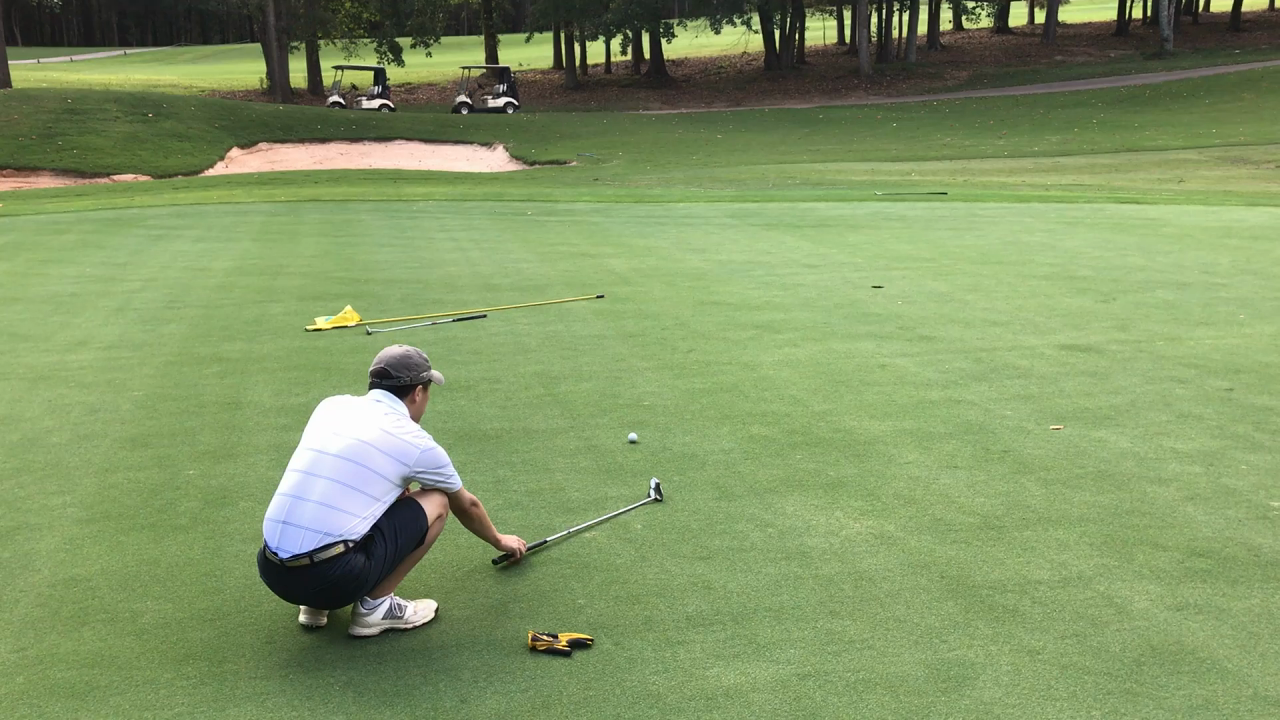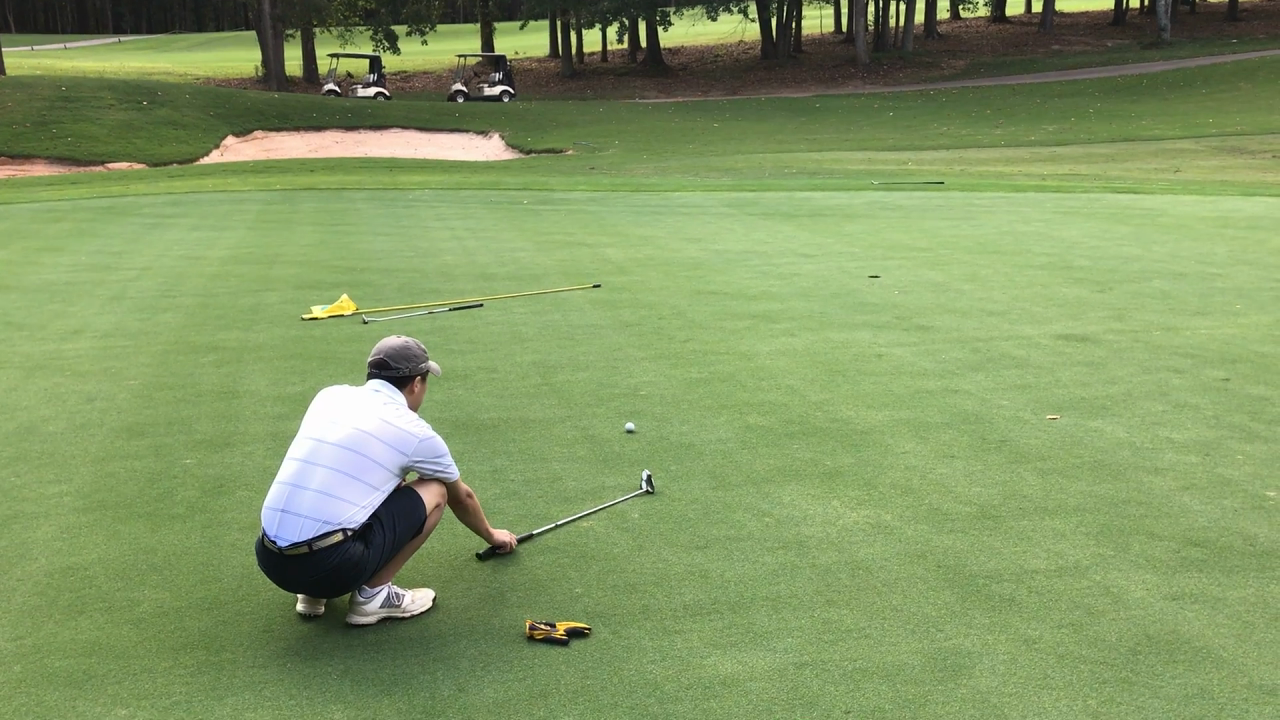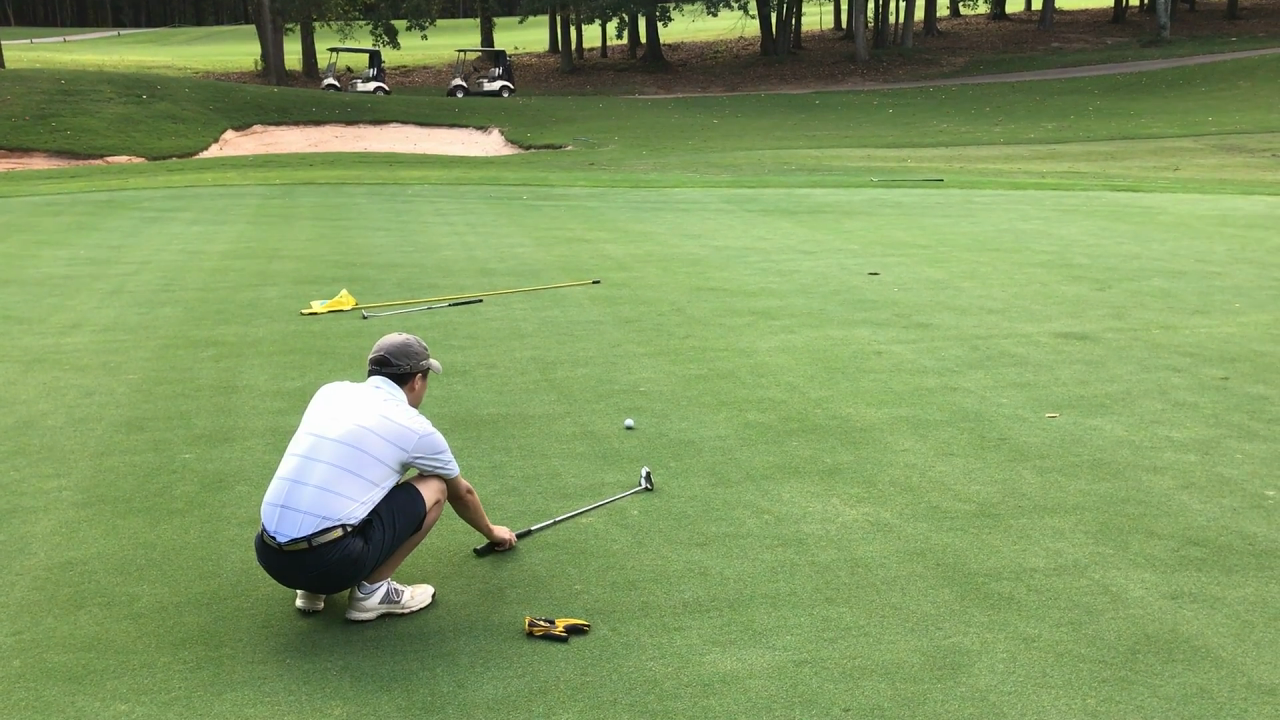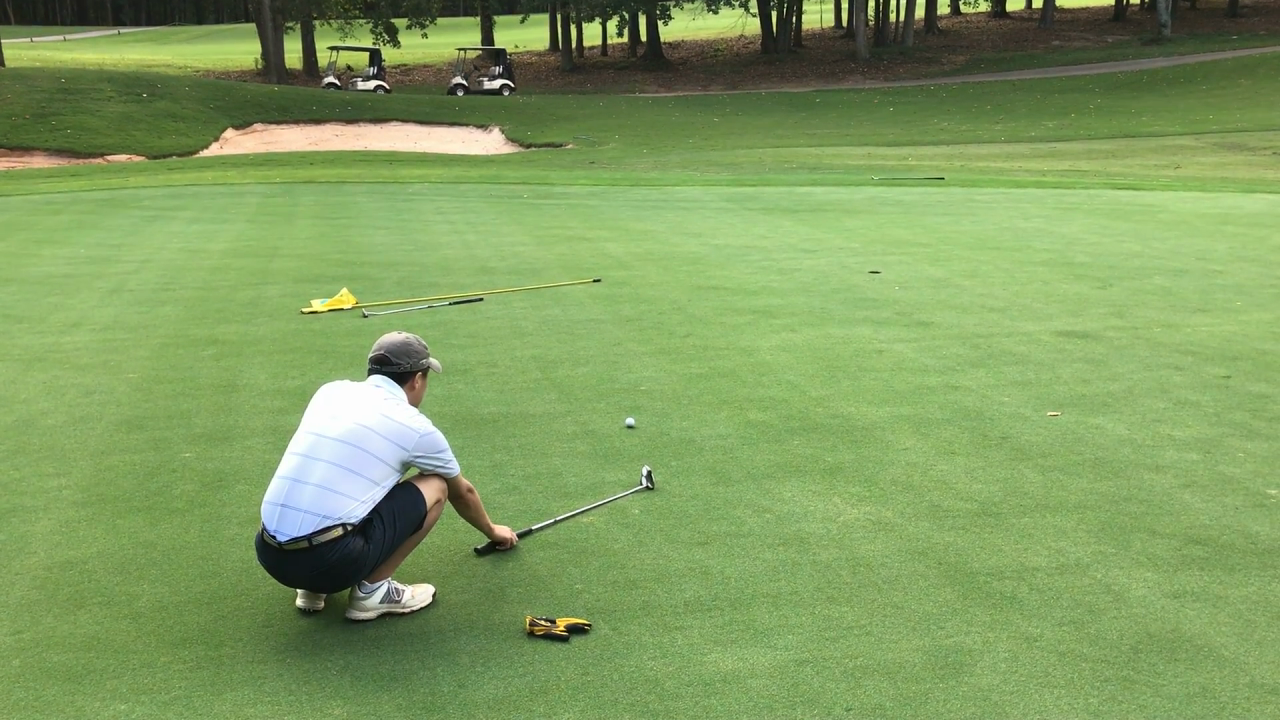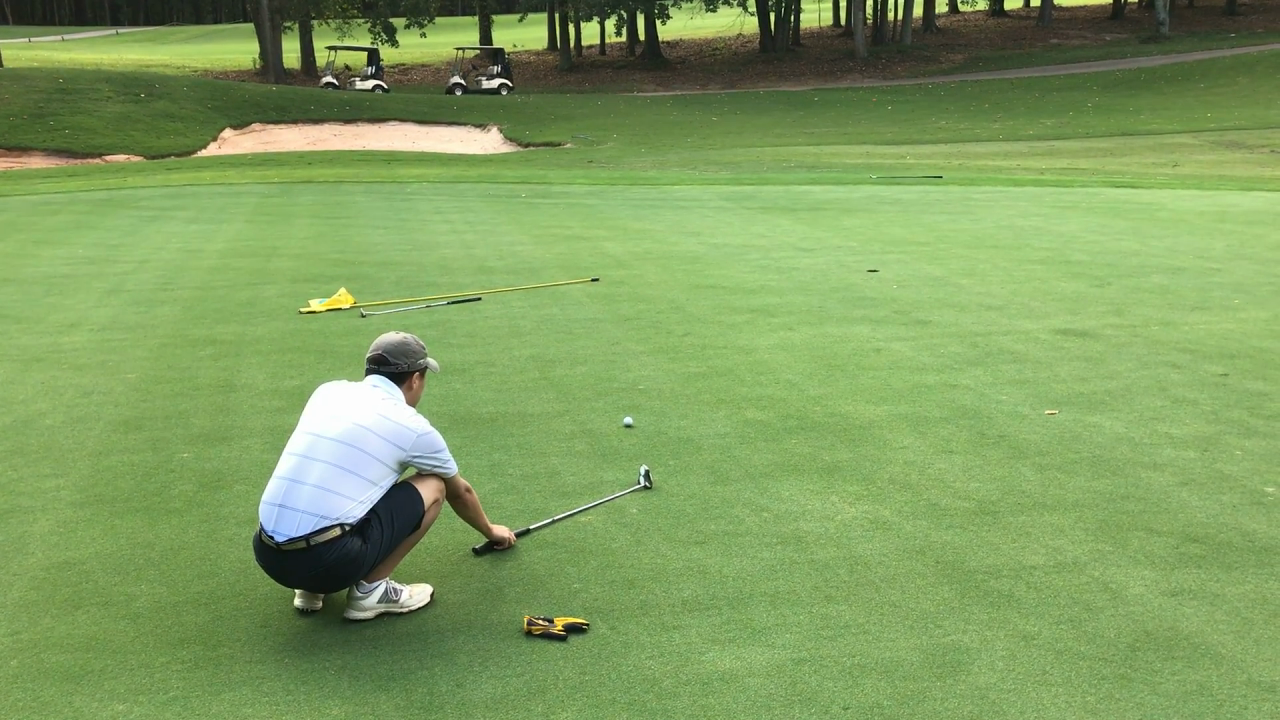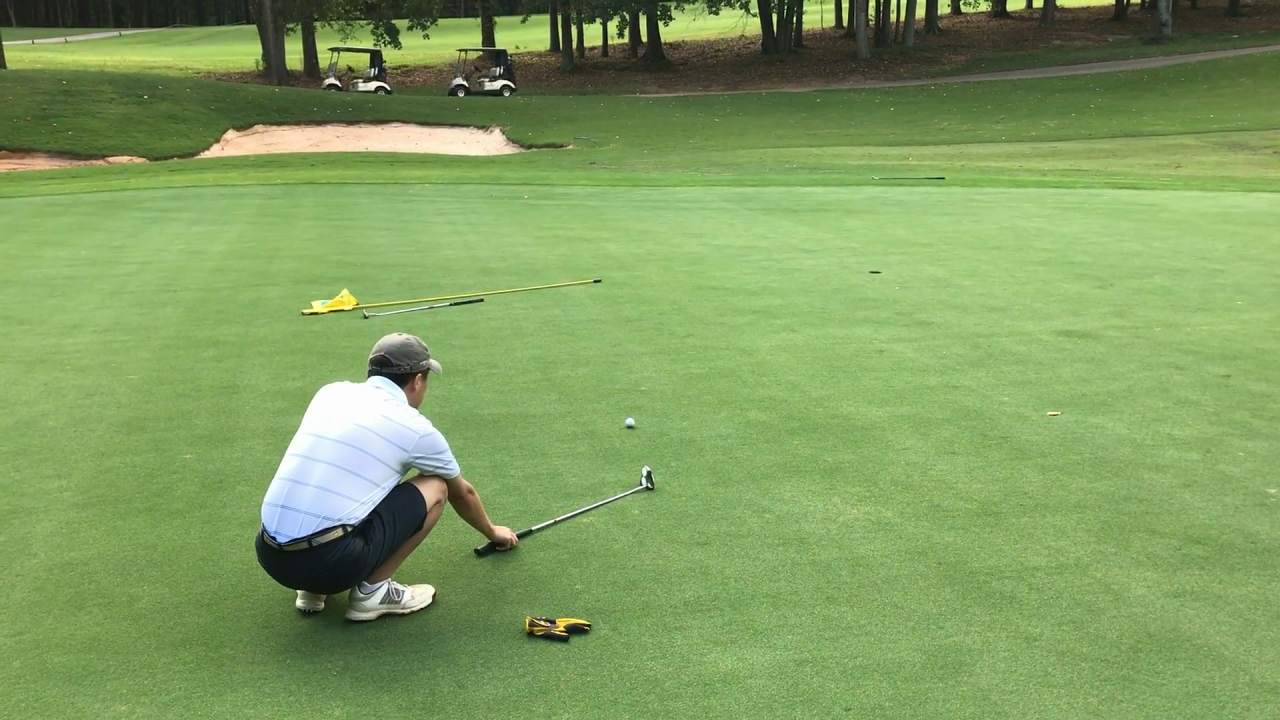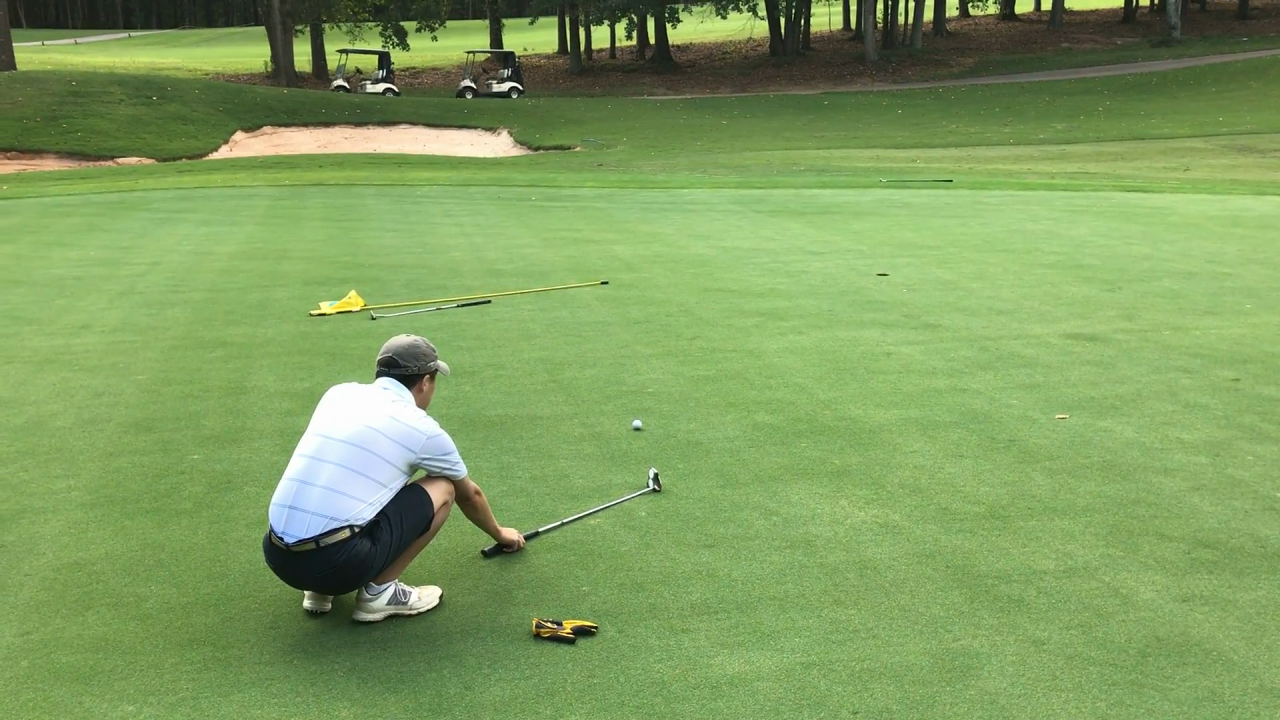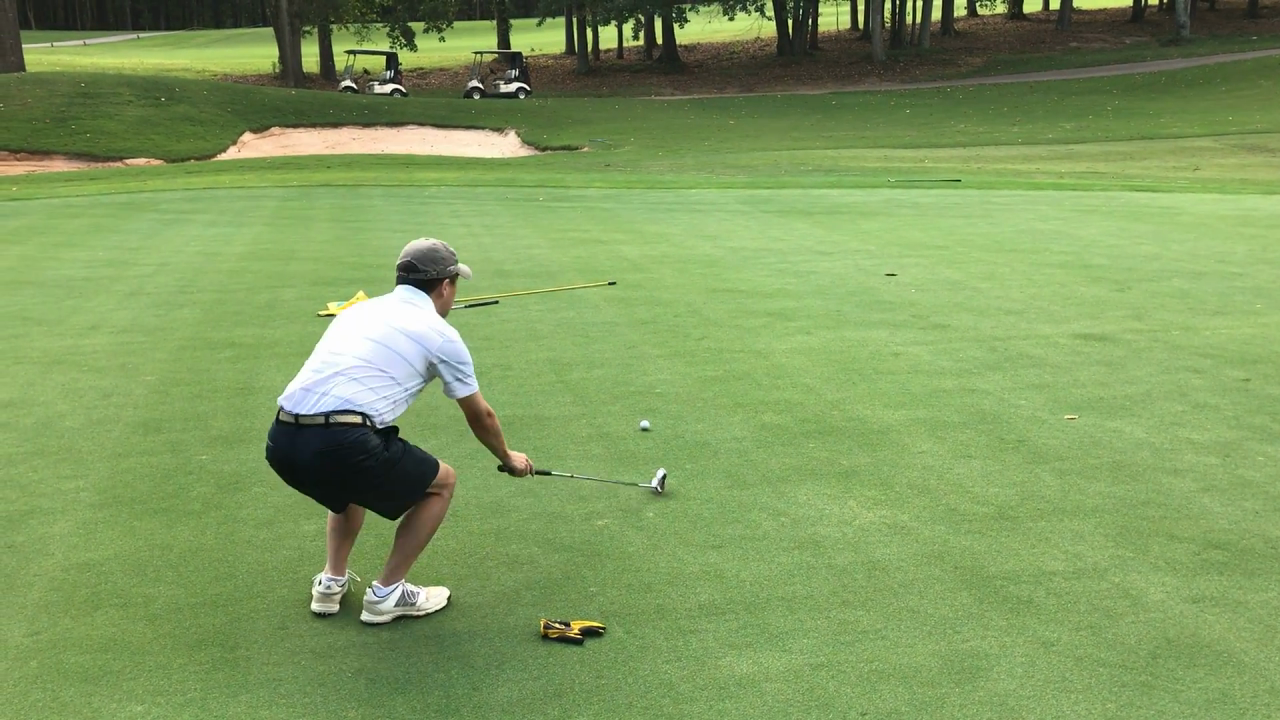
dt=0.5s
person 1, frame 1
left shoulder: (330, 406)
right shoulder: (415, 442)
right elbow: (466, 507)
right wrist: (499, 540)
left hip: (272, 570)
right hip: (331, 577)
right knee: (437, 502)
left ankle: (316, 603)
right ankle: (374, 607)
person 1, frame 2
left shoulder: (329, 395)
right shoulder: (414, 430)
right elbow: (461, 498)
right wrist: (491, 535)
left hip: (270, 559)
right hip: (331, 565)
right knee: (435, 492)
left ankle: (314, 592)
right ankle: (372, 595)
person 1, frame 3
left shoulder: (330, 392)
right shoulder: (415, 427)
right elbow: (462, 494)
right wrist: (491, 532)
left hip: (270, 555)
right hip: (328, 561)
right knee: (435, 488)
left ankle: (313, 588)
right ankle: (371, 592)
person 1, frame 4
left shoulder: (330, 391)
right shoulder: (415, 426)
right elbow: (462, 493)
right wrist: (492, 531)
left hip: (269, 554)
right hip: (330, 559)
right knee: (435, 488)
left ankle: (313, 586)
right ankle: (372, 590)
person 1, frame 5
left shoulder: (328, 391)
right shoulder: (411, 425)
right elbow: (460, 493)
right wrist: (490, 531)
left hip: (267, 554)
right hip: (327, 560)
right knee: (433, 487)
left ankle: (311, 588)
right ankle: (370, 590)
person 1, frame 6
left shoulder: (330, 393)
right shoulder: (414, 427)
right elbow: (462, 494)
right wrist: (492, 532)
left hip: (270, 556)
right hip: (330, 560)
right knee: (435, 488)
left ankle: (312, 589)
right ankle: (372, 591)
person 1, frame 7
left shoulder: (338, 393)
right shoulder: (422, 428)
right elbow: (469, 495)
right wrist: (500, 533)
left hip: (277, 555)
right hip: (335, 561)
right knee: (443, 489)
left ankle: (321, 588)
right ankle: (378, 592)
person 1, frame 8
left shoulder: (358, 309)
right shoulder: (439, 334)
right elbow: (479, 415)
left wrist: (383, 443)
right wrist: (507, 455)
left hip: (283, 440)
right hip: (340, 441)
left knee: (357, 481)
right knee: (439, 483)
left ankle: (331, 582)
right ankle: (385, 595)
